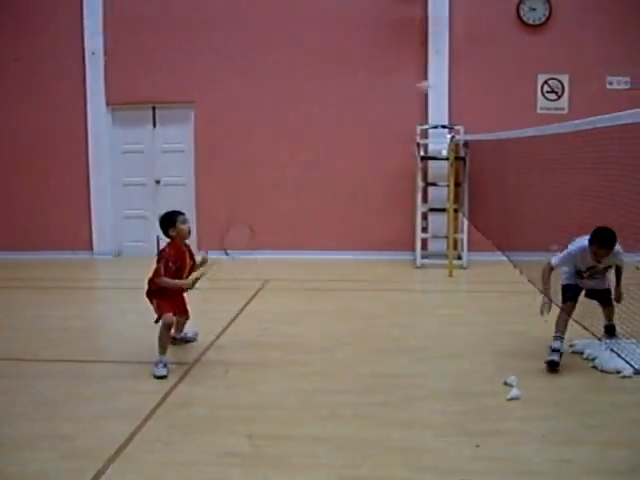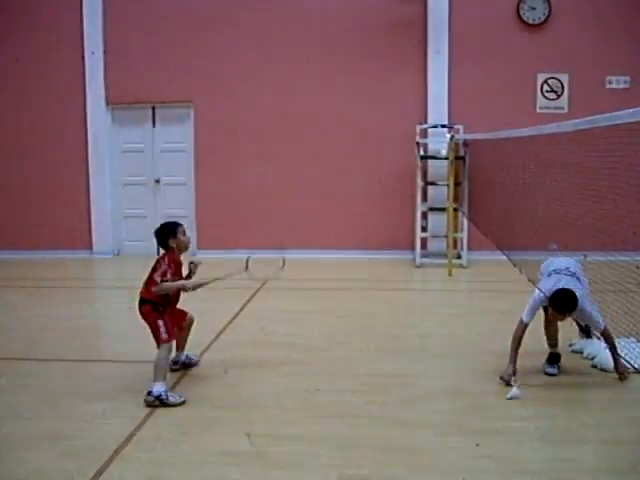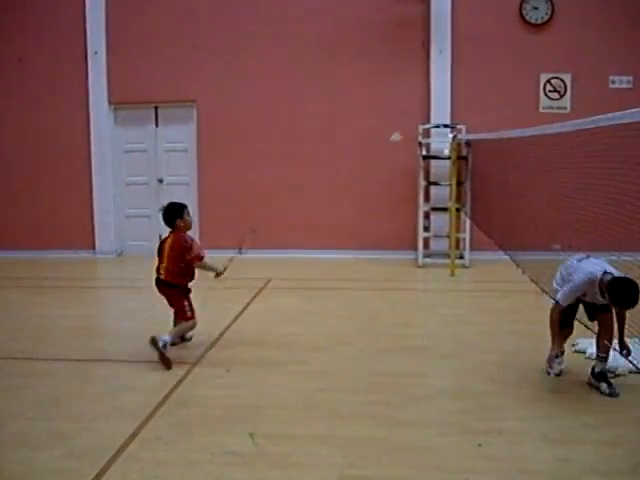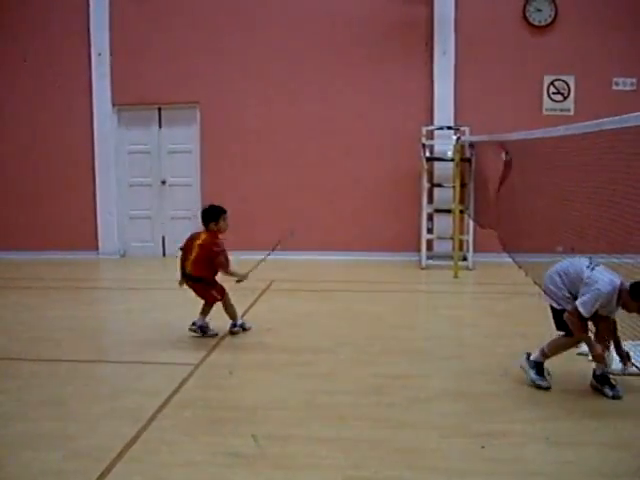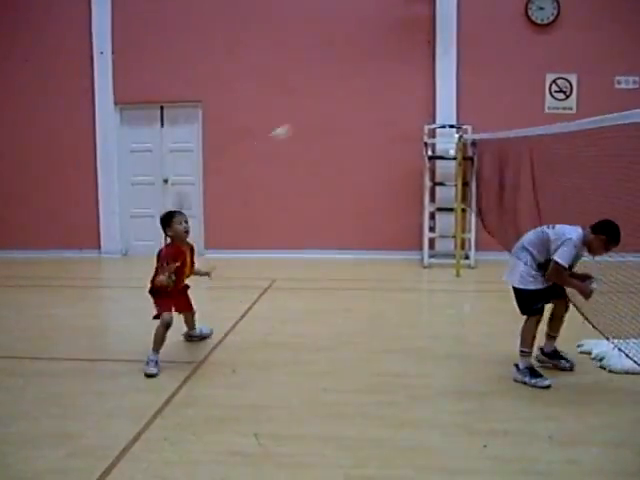
dt=0.5s
person 1, frame 1
left shoulder: (186, 248)
right shoulder: (168, 253)
left elbow: (188, 271)
right elbow: (160, 280)
left wrist: (199, 266)
right wrist: (183, 283)
left hip: (176, 292)
right hip: (159, 293)
left knee: (182, 317)
right knee: (168, 320)
left ankle: (178, 335)
right ankle: (161, 361)
person 1, frame 2
left shoulder: (175, 261)
right shoulder: (166, 261)
left elbow: (180, 286)
right elbow: (158, 288)
left wrist: (190, 274)
right wrist: (185, 283)
left hip: (164, 305)
right hip: (152, 306)
left knee: (187, 319)
right knee: (166, 343)
left ankle: (179, 358)
right ankle: (157, 392)
person 1, frame 3
left shoulder: (168, 239)
right shoulder: (185, 239)
right elbow: (197, 261)
right wrist: (216, 269)
left hip: (163, 282)
right hip: (174, 286)
left knee: (180, 307)
right knee: (190, 322)
left ankle: (177, 336)
right ankle: (162, 341)
person 1, frame 4
left shoulder: (196, 236)
right shoulder: (216, 244)
left elbow: (184, 255)
right elbow: (224, 269)
left wrist: (183, 276)
right wrist: (239, 275)
left hip: (190, 277)
right hip: (201, 280)
left knee: (212, 297)
right knee: (223, 296)
left ankle: (200, 324)
right ankle: (236, 324)
person 1, frame 5
left shoulder: (189, 248)
right shoulder: (166, 252)
right elbow: (159, 279)
left wrist: (202, 272)
right wrist: (164, 279)
left hip: (179, 289)
right hip: (162, 291)
left knee: (189, 312)
right knee: (166, 319)
left ankle: (192, 331)
right ankle: (153, 357)
person 2, frame 1
left shoulder: (617, 253)
right shoulder: (576, 249)
right elbow: (548, 267)
left wrist: (618, 287)
right wrist: (546, 296)
right hip: (573, 274)
left knee: (607, 303)
right knee: (568, 305)
left ankle: (609, 325)
right ankle: (556, 348)
person 2, frame 2
left shoulder: (583, 305)
right shoulder: (540, 296)
left elbow: (604, 331)
right elbow: (521, 328)
left wrist: (617, 362)
right wrist: (511, 364)
right knee: (550, 321)
left ankle: (581, 320)
right ankle: (554, 355)
person 2, frame 3
left shoulder: (622, 288)
right shoulder: (582, 280)
left elbow: (621, 311)
right elbow: (556, 308)
left wrist: (621, 340)
right wrist: (555, 345)
right hip: (567, 281)
left knee: (607, 322)
right knee: (566, 329)
left ankle: (598, 373)
right ankle: (558, 353)
person 2, frame 4
left shoulder: (620, 291)
right shoulder: (603, 291)
left elbow: (609, 319)
right elbow: (570, 315)
left wrist: (619, 349)
right wrist: (591, 345)
right hip: (558, 281)
left knee: (604, 324)
right knee: (576, 336)
left ankle: (600, 376)
right ankle: (534, 361)
person 2, frame 5
left shoulder: (577, 237)
right shoulder: (572, 240)
left elbow: (557, 268)
right elbow: (554, 272)
left wrist: (577, 277)
right wrist: (578, 286)
left hip: (538, 267)
right hip: (526, 266)
left knee: (562, 302)
right knee: (535, 314)
left ankle: (549, 351)
right ankle: (523, 368)
